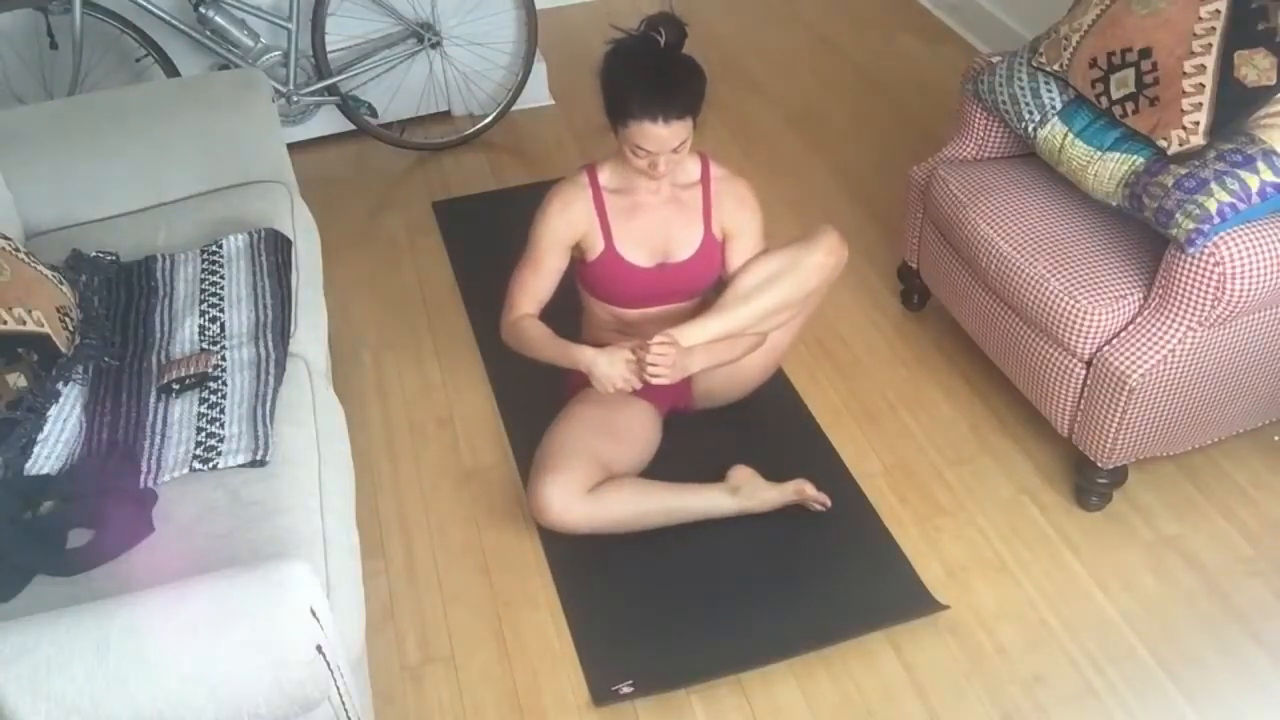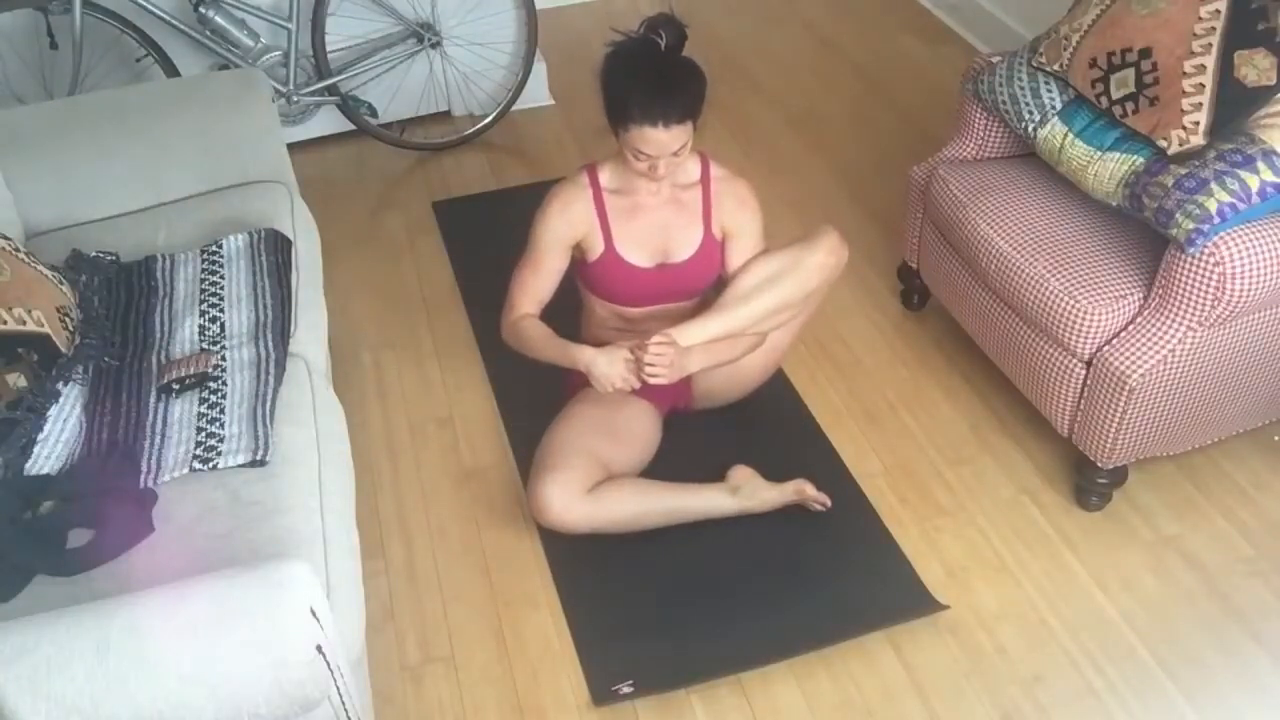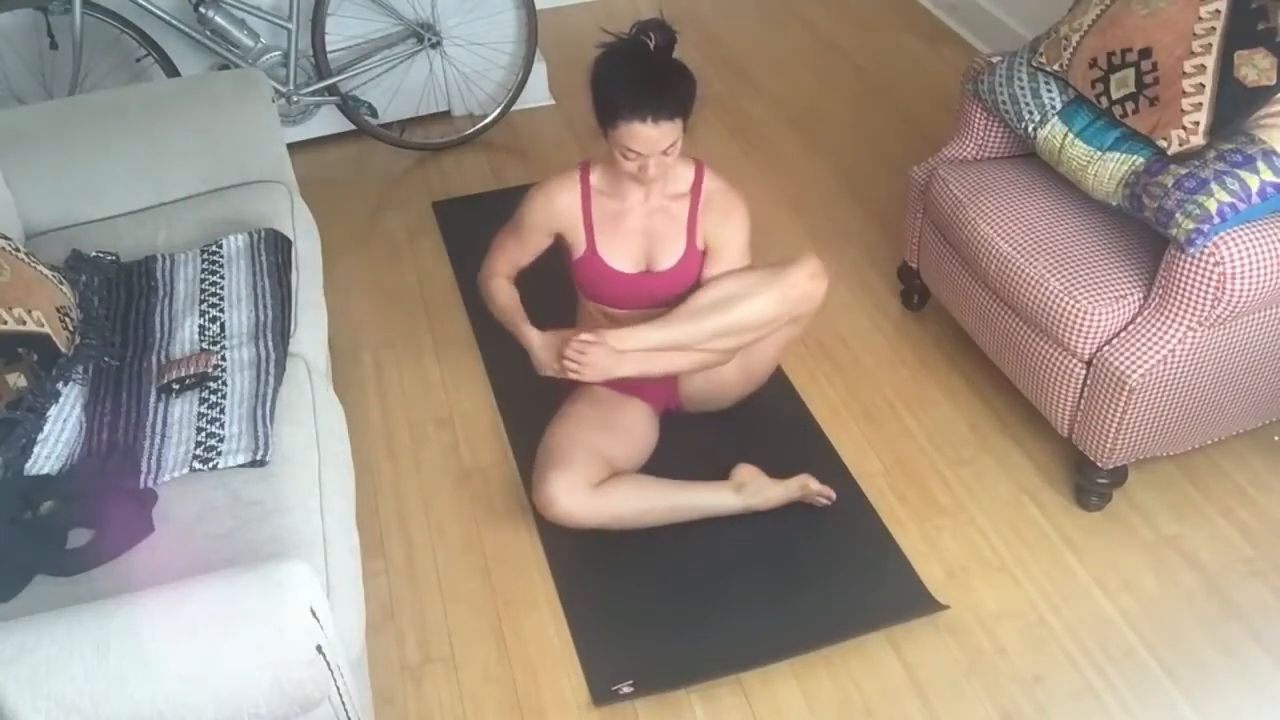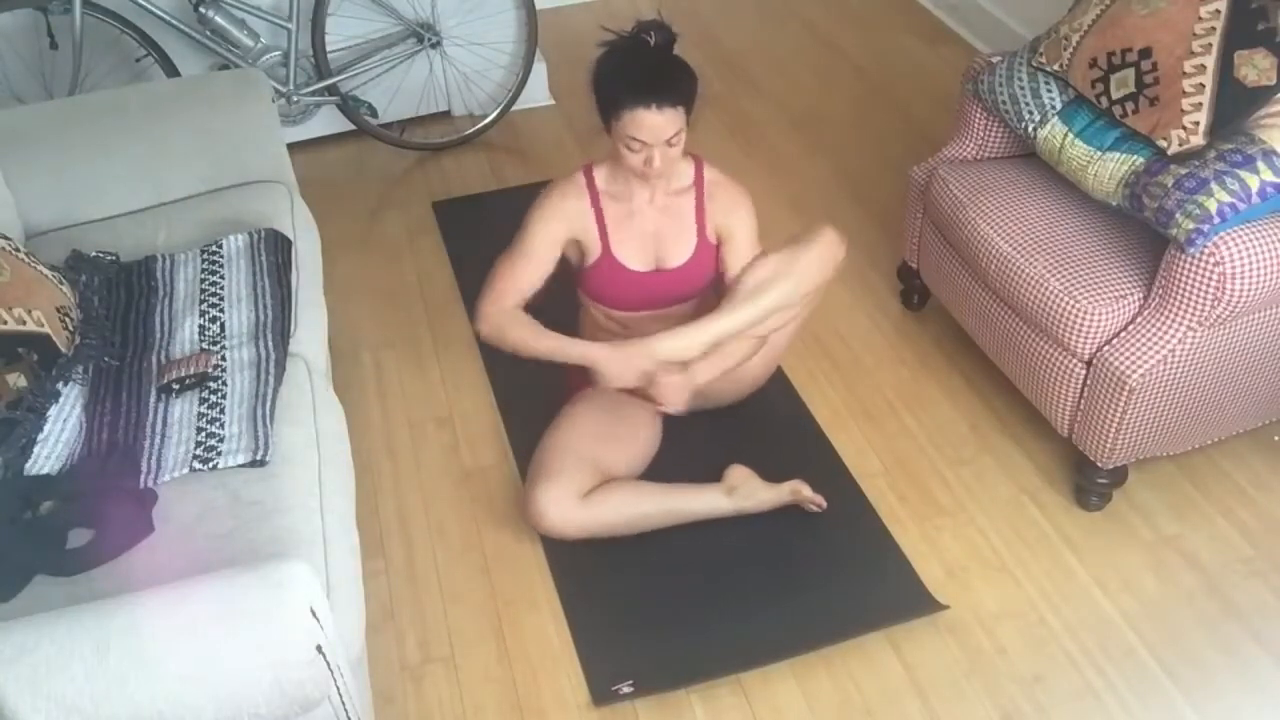
dt=0.5s
person 1, frame 1
left shoulder: (730, 196)
right shoulder: (573, 204)
left elbow: (751, 325)
right elbow: (516, 321)
left wrist: (686, 355)
right wrist: (587, 358)
left hip: (706, 369)
right hip: (618, 383)
left knee: (827, 248)
right knee: (554, 503)
left ankle: (673, 341)
right ankle: (737, 495)
person 1, frame 2
left shoulder: (729, 195)
right shoulder: (573, 204)
left elbow: (752, 323)
right elbow: (517, 321)
left wrist: (683, 355)
right wrist: (587, 358)
left hip: (706, 369)
right hip: (619, 380)
left knee: (827, 249)
right knee: (554, 503)
left ankle: (678, 343)
right ankle: (736, 496)
person 1, frame 3
left shoulder: (720, 206)
right shoulder: (561, 199)
left elbow: (722, 337)
right elbow: (495, 274)
left wrist: (618, 353)
right wrist: (532, 339)
left hip: (698, 373)
right hip: (615, 386)
left knee: (806, 280)
right knee: (559, 497)
left ankle: (604, 354)
right ankle: (740, 493)
person 1, frame 4
left shoulder: (722, 197)
right shoulder: (568, 204)
left elbow: (760, 297)
right elbow: (492, 317)
left wrist: (688, 375)
right wrist: (596, 355)
left hip: (704, 369)
right hip: (619, 380)
left knee: (826, 246)
right knee: (550, 509)
left ankle: (674, 349)
right ankle: (736, 495)
